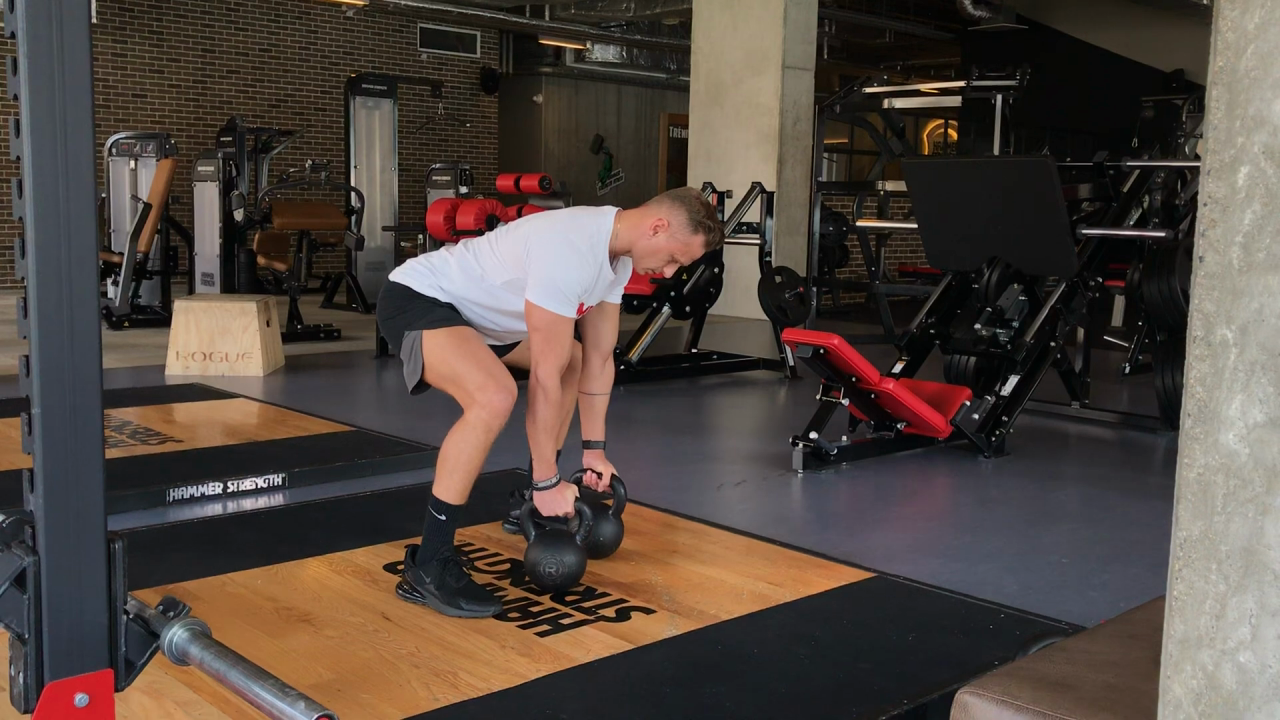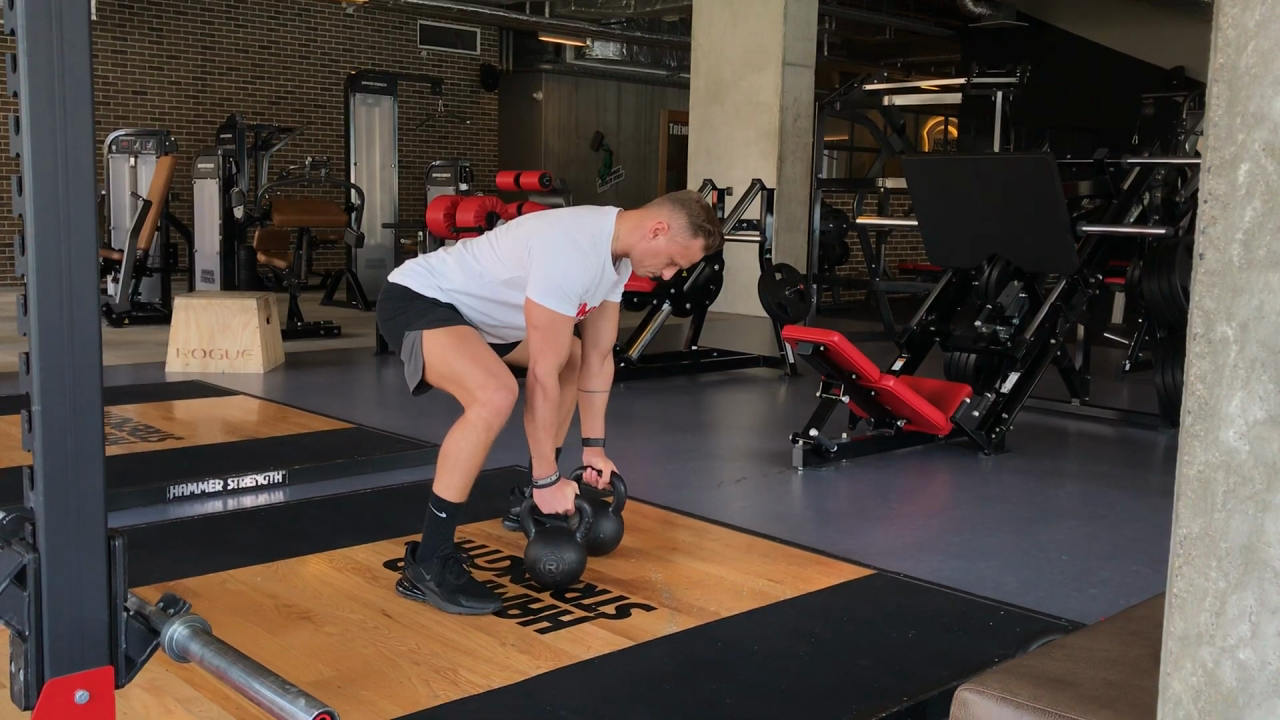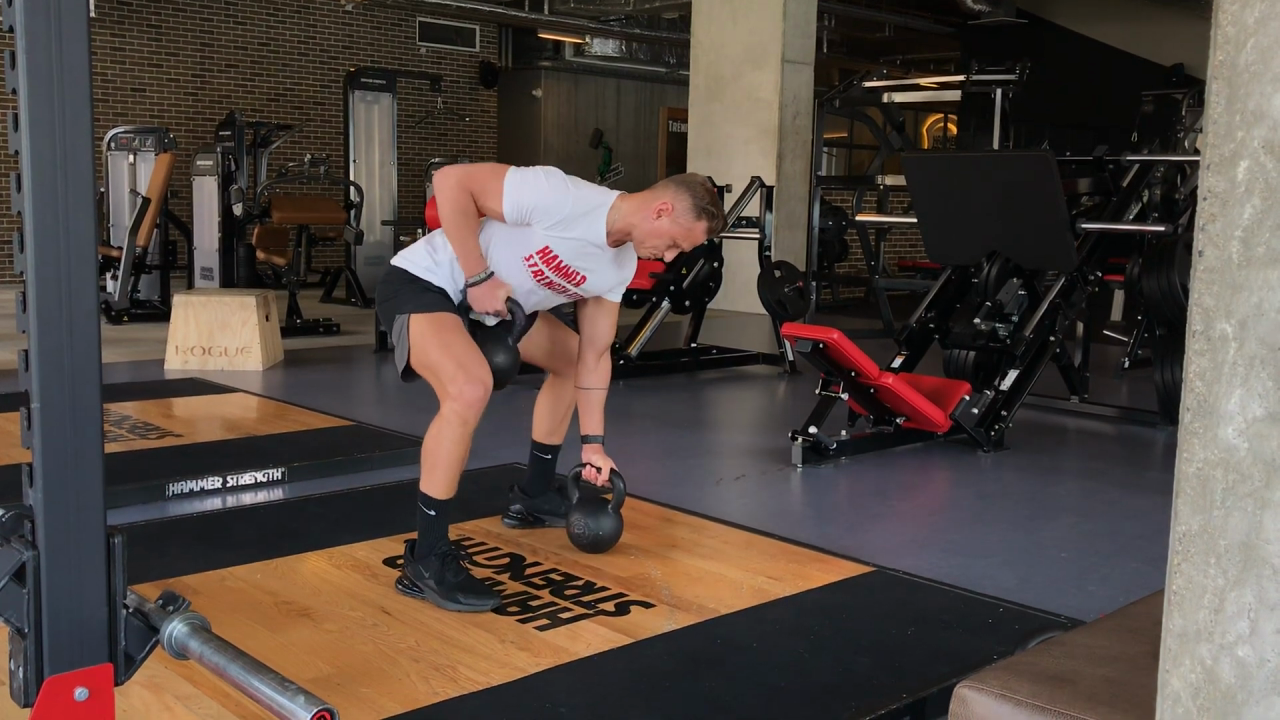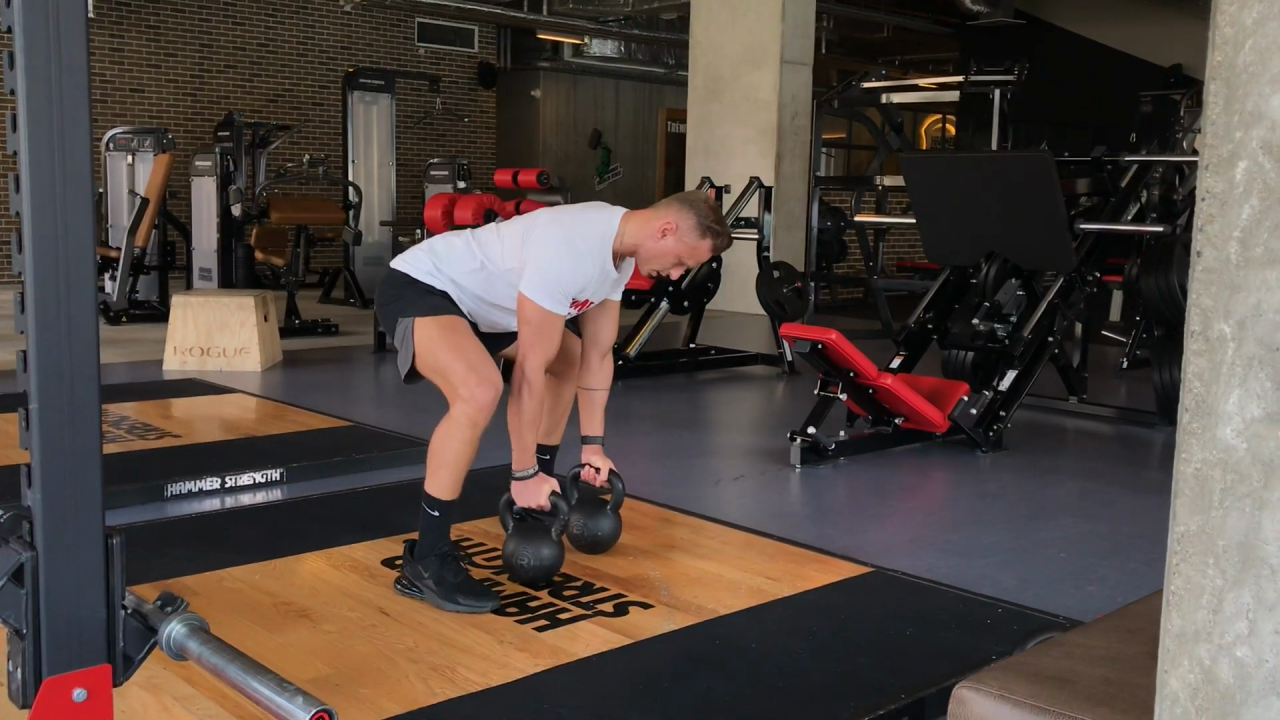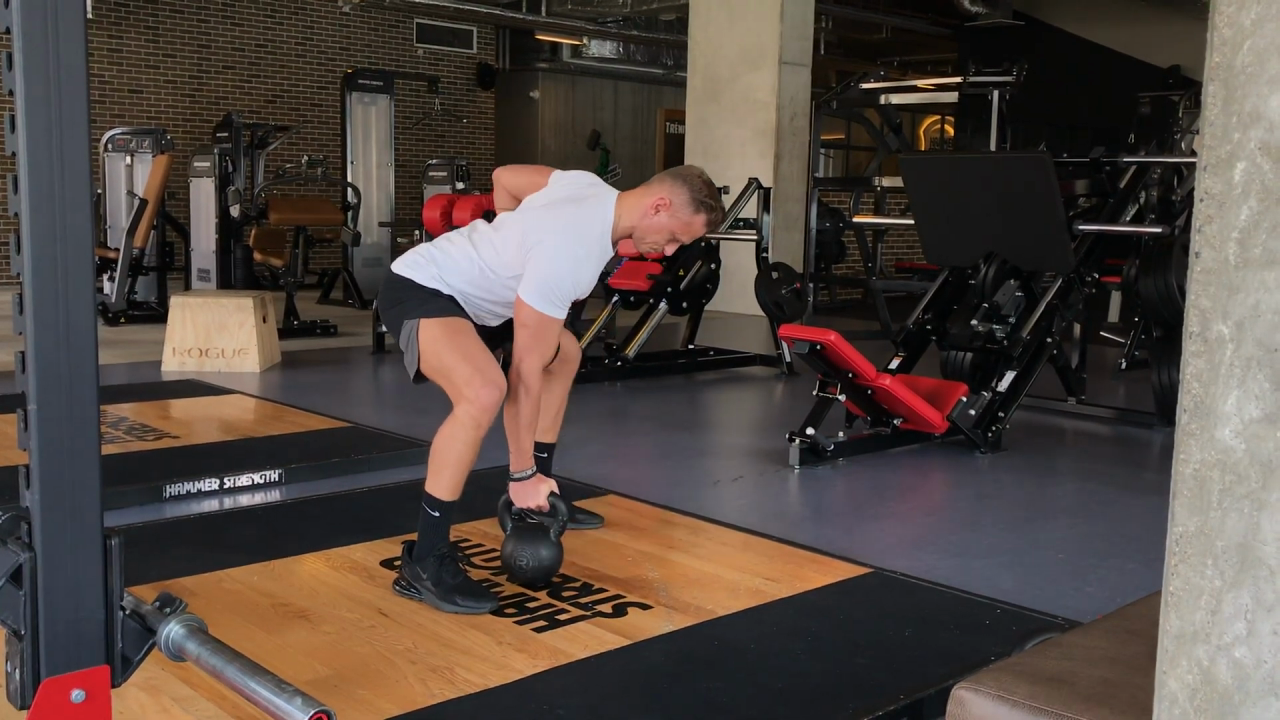
dt=1s
person 1, frame 1
left shoulder: (616, 251)
right shoulder: (571, 250)
left elbow: (598, 358)
right elbow: (545, 377)
left wrist: (594, 449)
right wrist: (548, 481)
left hip: (469, 305)
right hip: (417, 296)
left knee: (572, 359)
right knee: (494, 396)
left ankle: (529, 501)
right ankle: (428, 566)
person 1, frame 2
left shoulder: (616, 252)
right shoulder: (572, 250)
left elbow: (597, 356)
right elbow: (543, 374)
left wrist: (594, 446)
right wrist: (547, 478)
left hip: (471, 305)
right hip: (417, 296)
left knee: (573, 358)
right knee: (496, 395)
left ankle: (529, 499)
right ankle: (429, 563)
person 1, frame 3
left shoulder: (620, 264)
right shoulder: (560, 197)
left elbow: (593, 355)
right elbow: (451, 179)
left wrist: (593, 443)
right wrist: (478, 277)
right hip: (423, 281)
left knee: (570, 359)
right knee: (470, 389)
left ankle: (533, 496)
right ankle: (427, 560)
person 1, frame 4
left shoulder: (619, 248)
right shoulder: (570, 249)
left elbow: (597, 354)
right elbow: (530, 369)
left wrist: (592, 445)
right wrist: (524, 473)
left hip: (470, 293)
right hip: (418, 286)
left knee: (570, 358)
right knee: (480, 391)
left ankle: (540, 497)
right ankle: (427, 561)
person 1, frame 5
left shoulder: (594, 190)
right shoulder: (570, 250)
left elbow: (503, 177)
right elbow: (527, 370)
right wrist: (521, 474)
left hip: (463, 283)
right hip: (420, 287)
left knee: (565, 353)
right knee: (484, 393)
left ankle: (539, 496)
right ankle: (425, 562)
